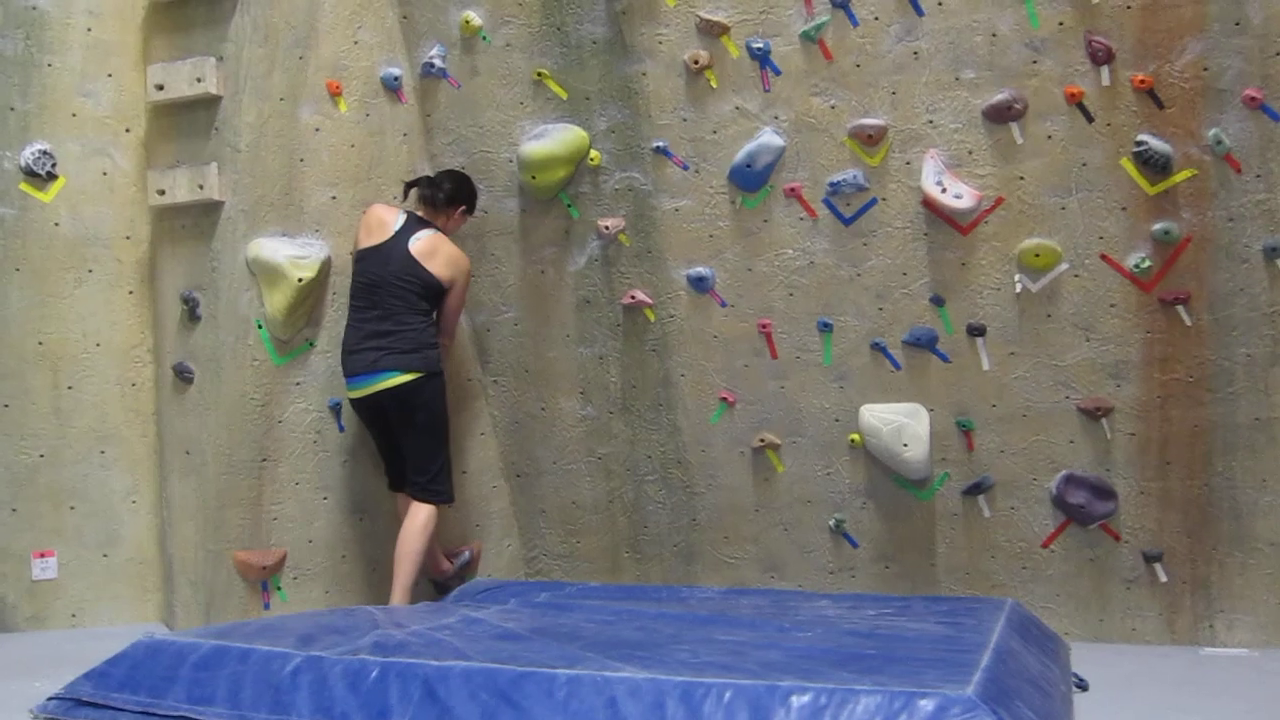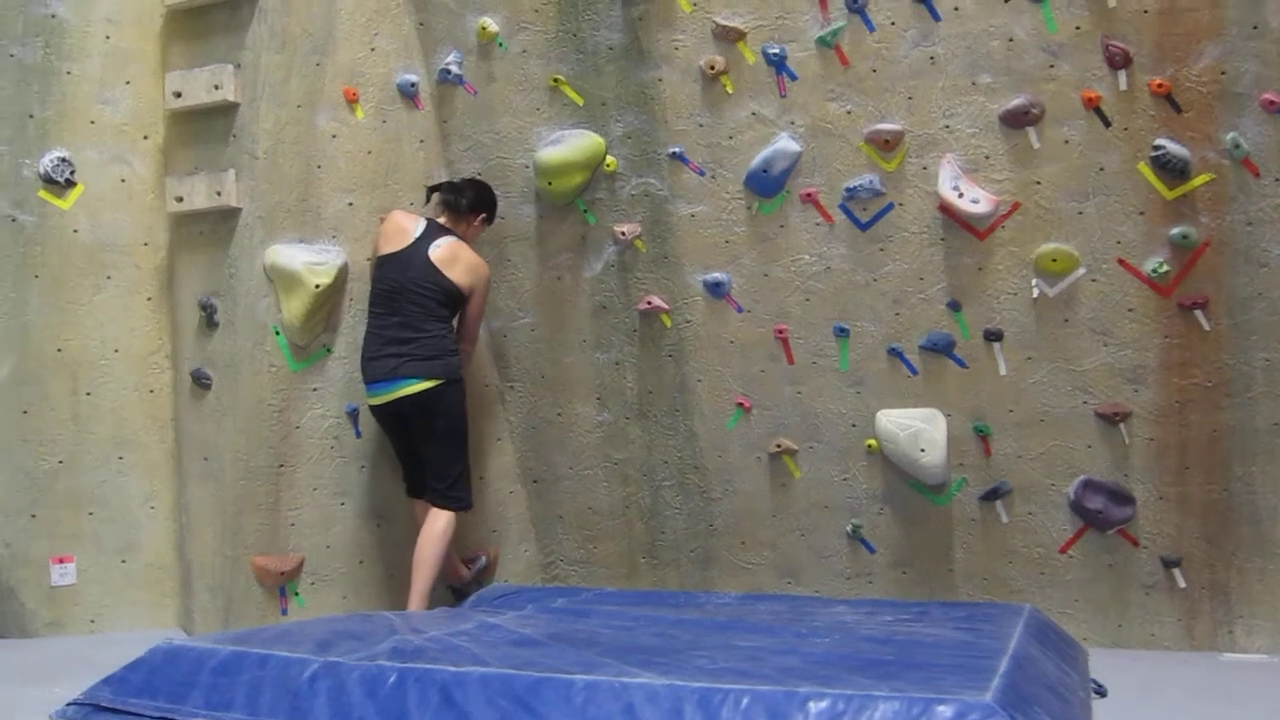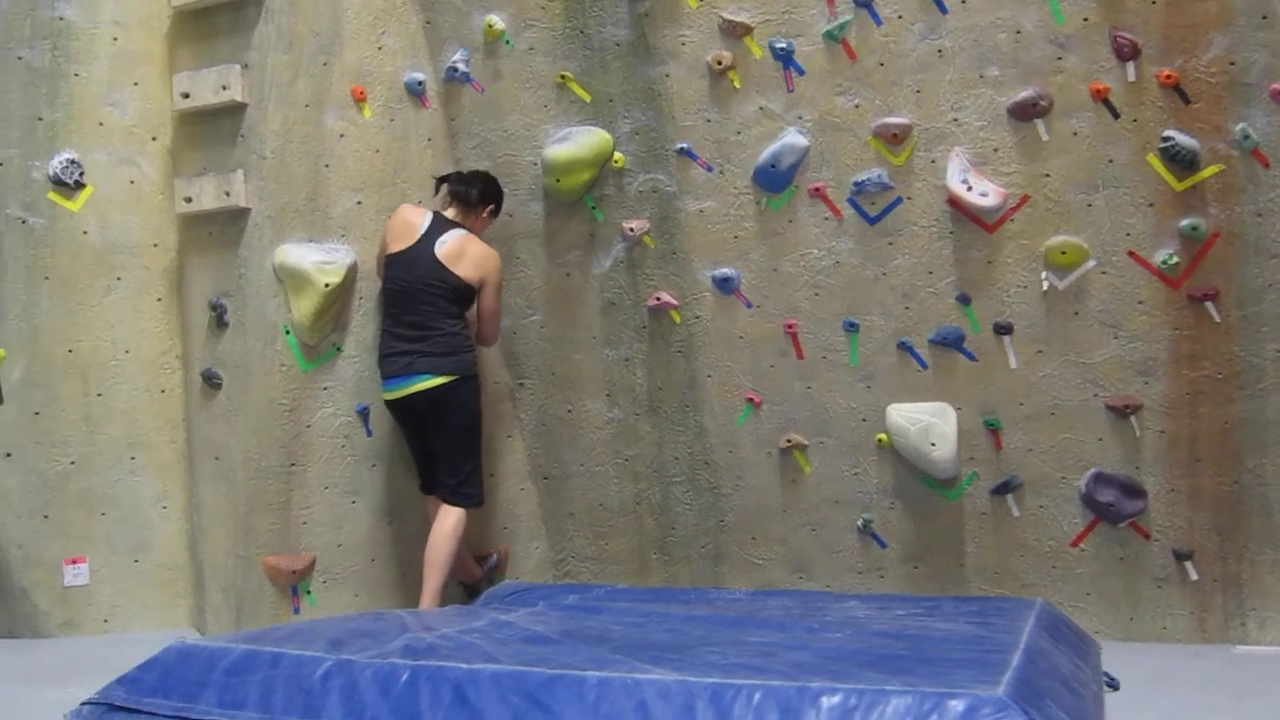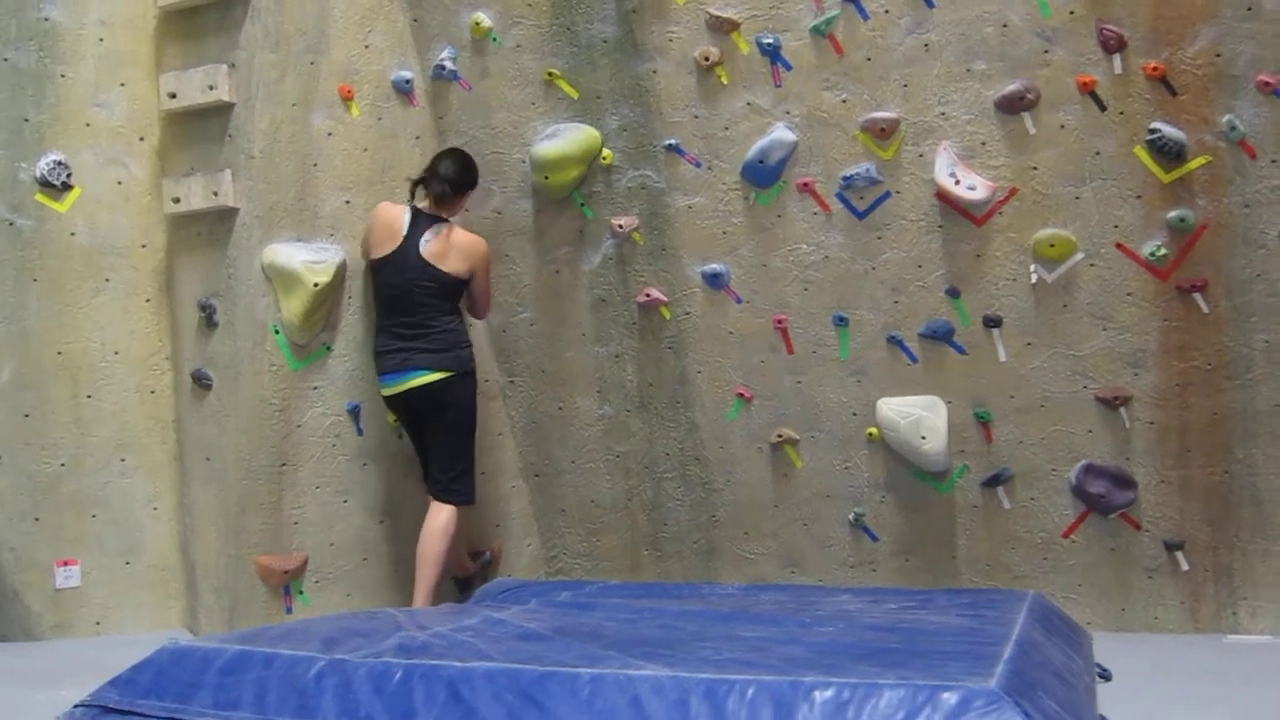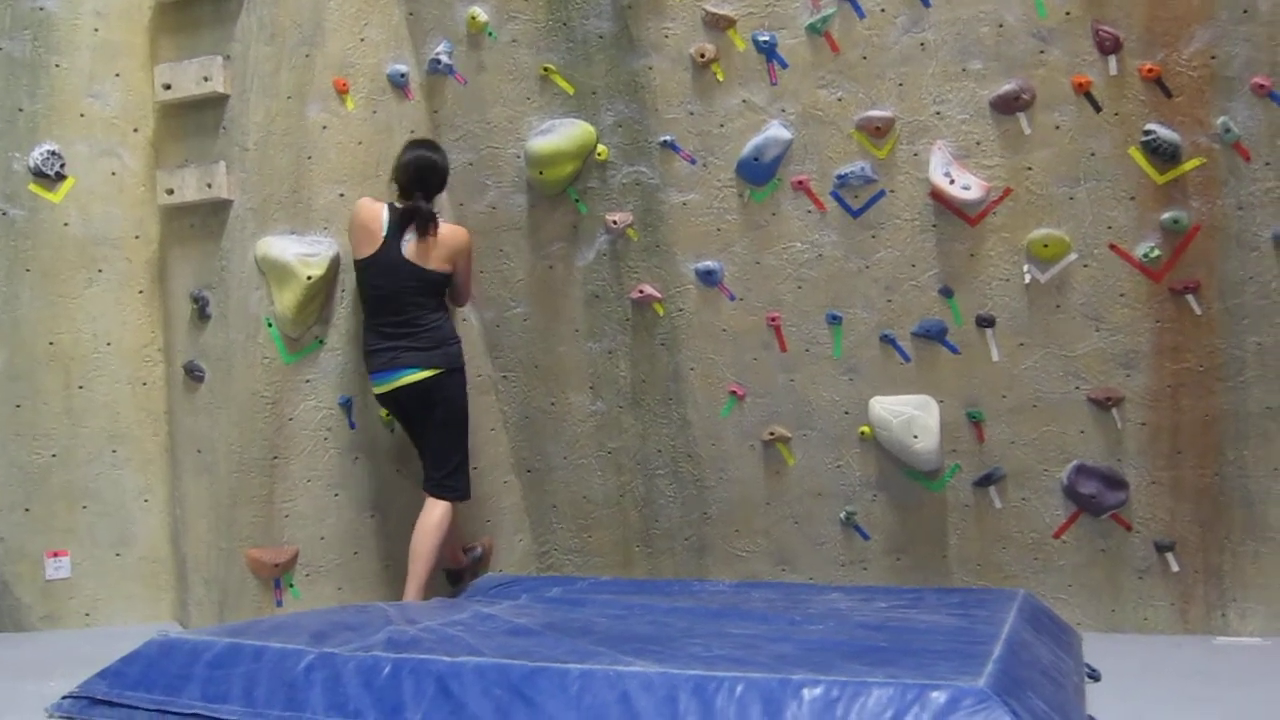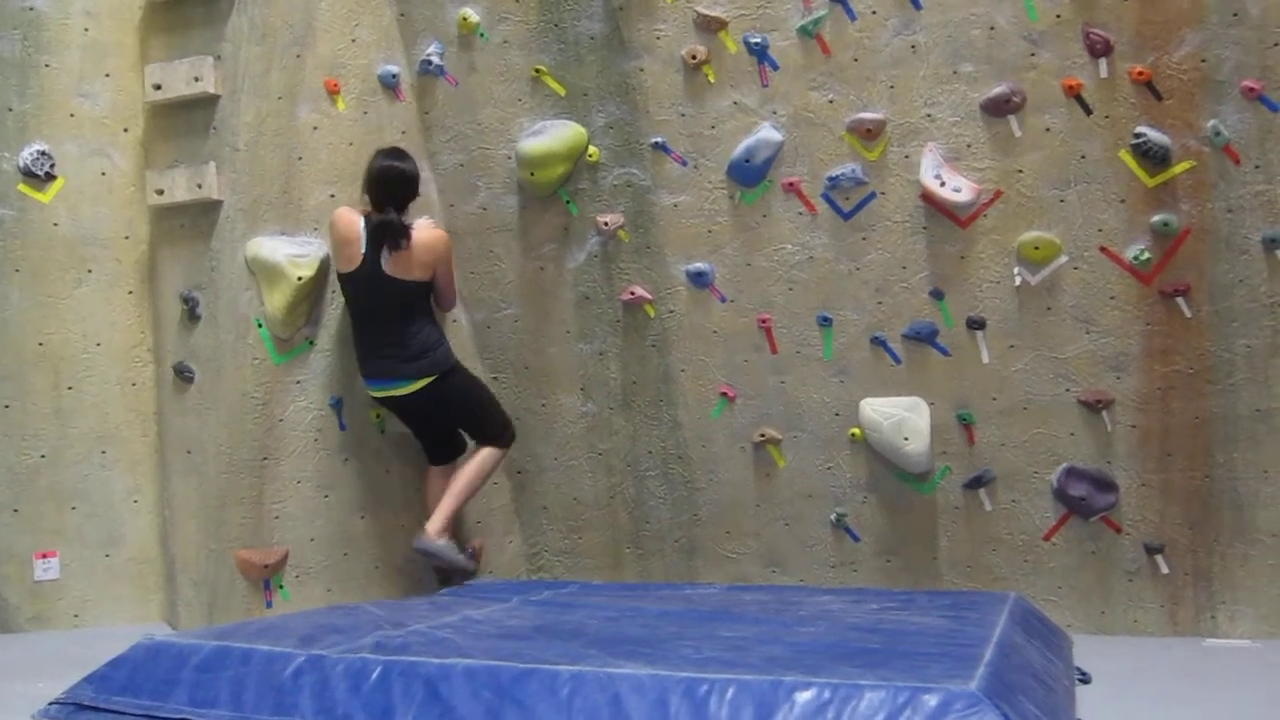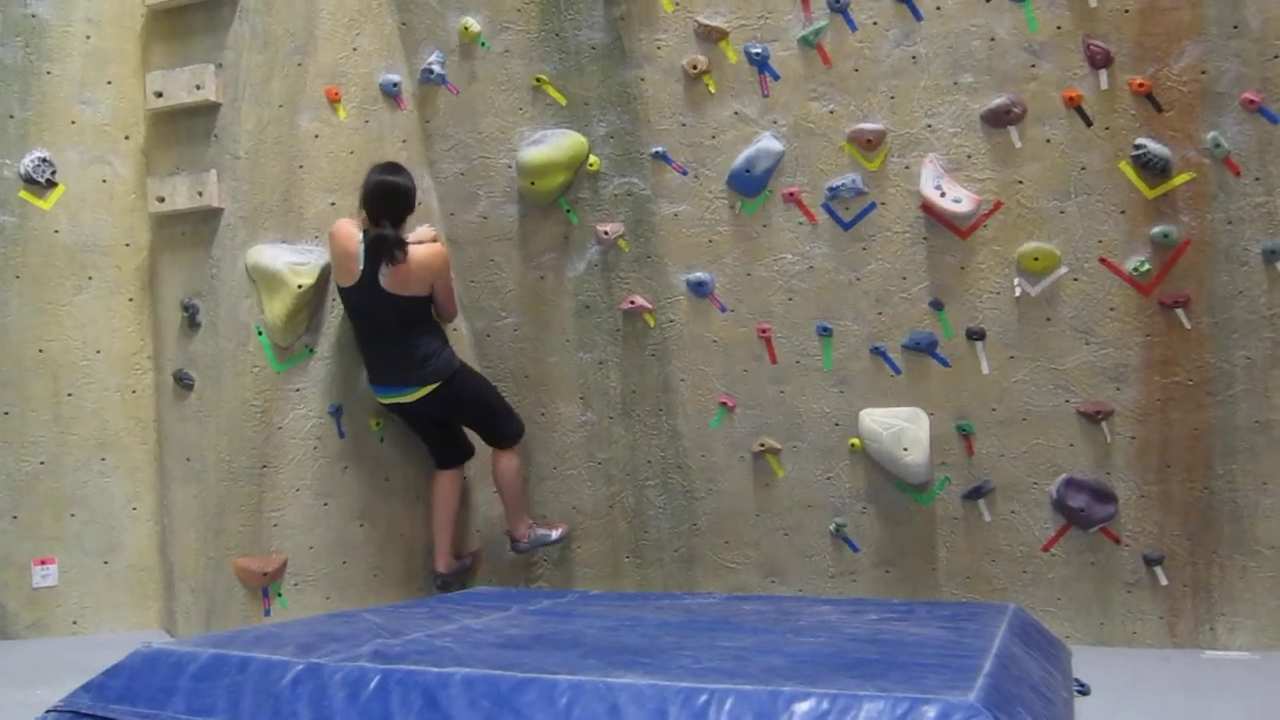
dt=0.4s
person 1, frame 1
left shoulder: (375, 216)
right shoulder: (455, 258)
right elbow: (445, 335)
left hip: (360, 377)
right hip: (412, 374)
left knee: (406, 482)
right knee: (426, 492)
left ankle: (441, 568)
right ankle: (397, 608)
person 1, frame 2
left shoulder: (396, 223)
right shoulder: (475, 266)
left hip: (379, 383)
right hip: (433, 380)
left knee: (422, 489)
right knee: (446, 497)
left ankle: (457, 574)
right ankle: (415, 613)
person 1, frame 3
left shoulder: (404, 217)
right shoulder: (484, 257)
right elbow: (487, 335)
left hip: (395, 380)
right hip: (448, 377)
left knee: (435, 486)
right knee: (457, 495)
left ankle: (469, 572)
right ankle: (427, 610)
person 1, frame 4
left shoulder: (384, 216)
right shoulder: (472, 246)
left hip: (393, 377)
right hip: (445, 372)
left knee: (438, 479)
right knee: (448, 491)
left ankle: (463, 567)
right ankle: (419, 611)
person 1, frame 5
left shoulder: (365, 214)
right shoulder: (454, 238)
left hip: (383, 374)
right hip: (435, 368)
left knee: (438, 469)
right knee: (443, 487)
left ankle: (455, 559)
right ankle: (410, 606)
person 1, frame 6
left shoulder: (342, 224)
right shoulder: (432, 241)
left hip: (378, 380)
right hip: (428, 371)
left knee: (443, 452)
right knee: (498, 435)
left ankle: (444, 544)
right ankle: (436, 530)
person 1, frame 7
left shoulder: (342, 238)
right shoulder: (430, 256)
right elbow: (447, 314)
left hip: (387, 388)
right hip: (437, 378)
left knee: (449, 456)
right knee: (507, 435)
left ankle: (444, 564)
right ankle: (521, 531)
